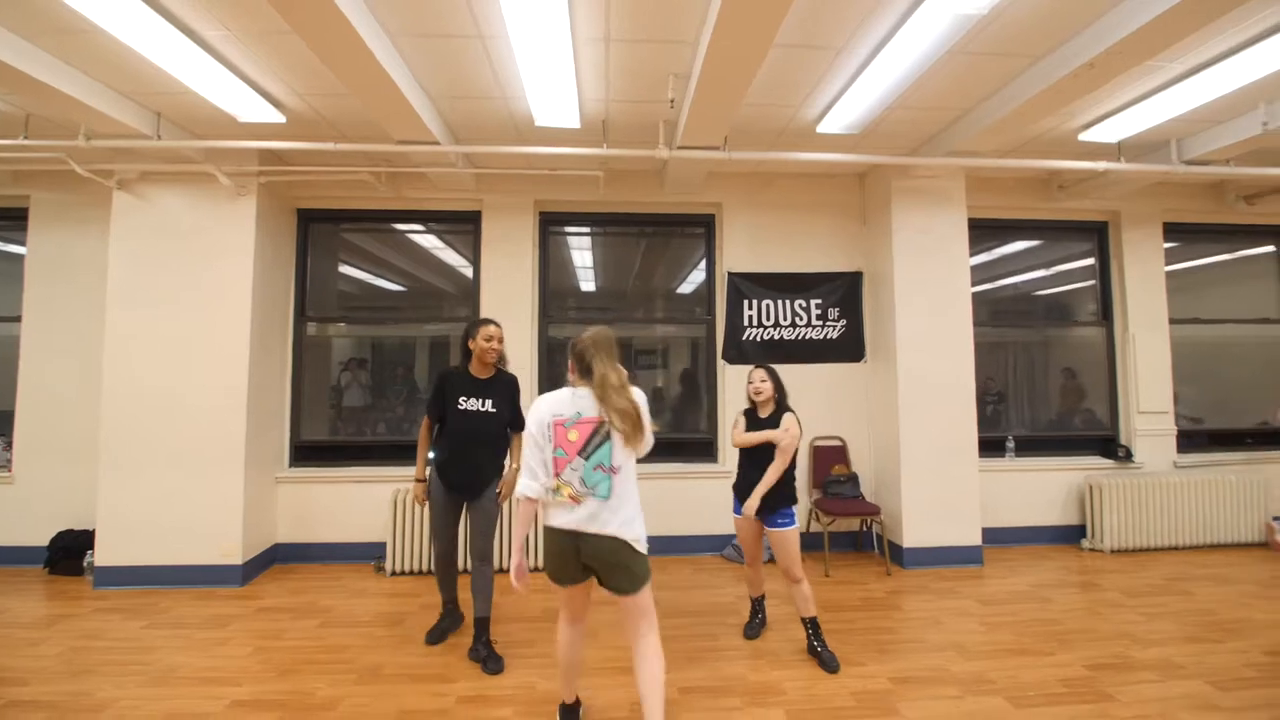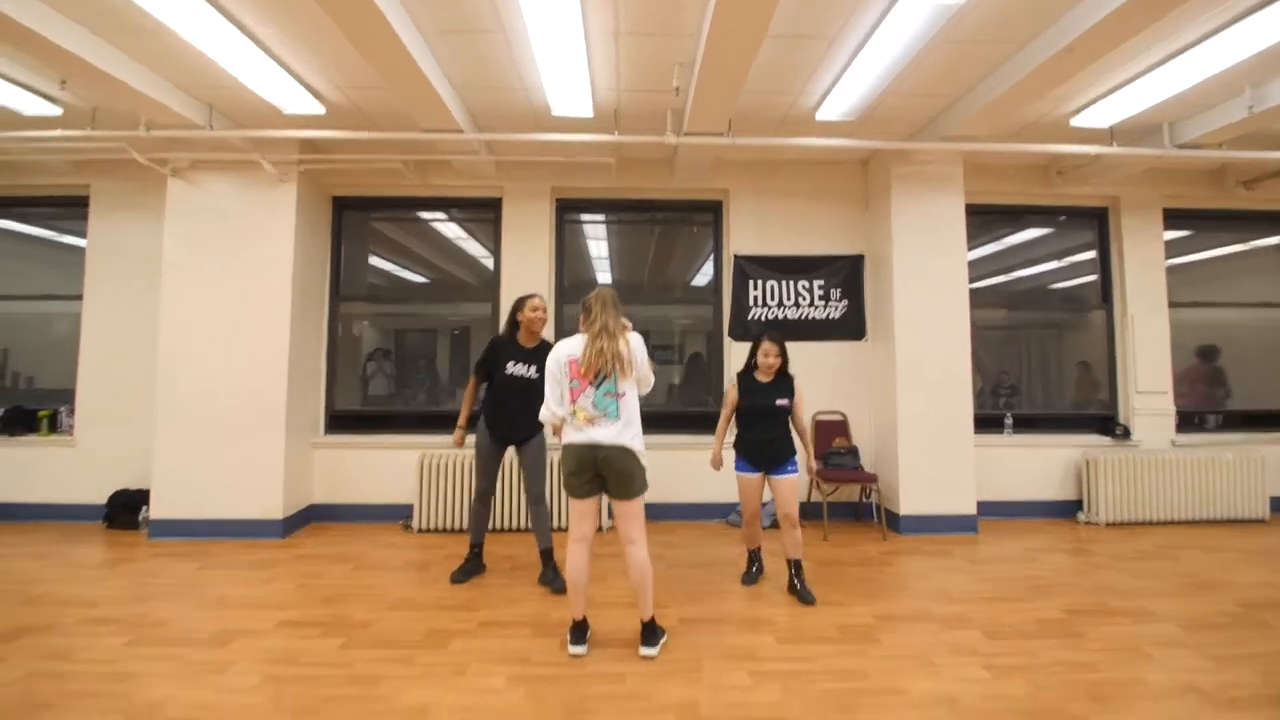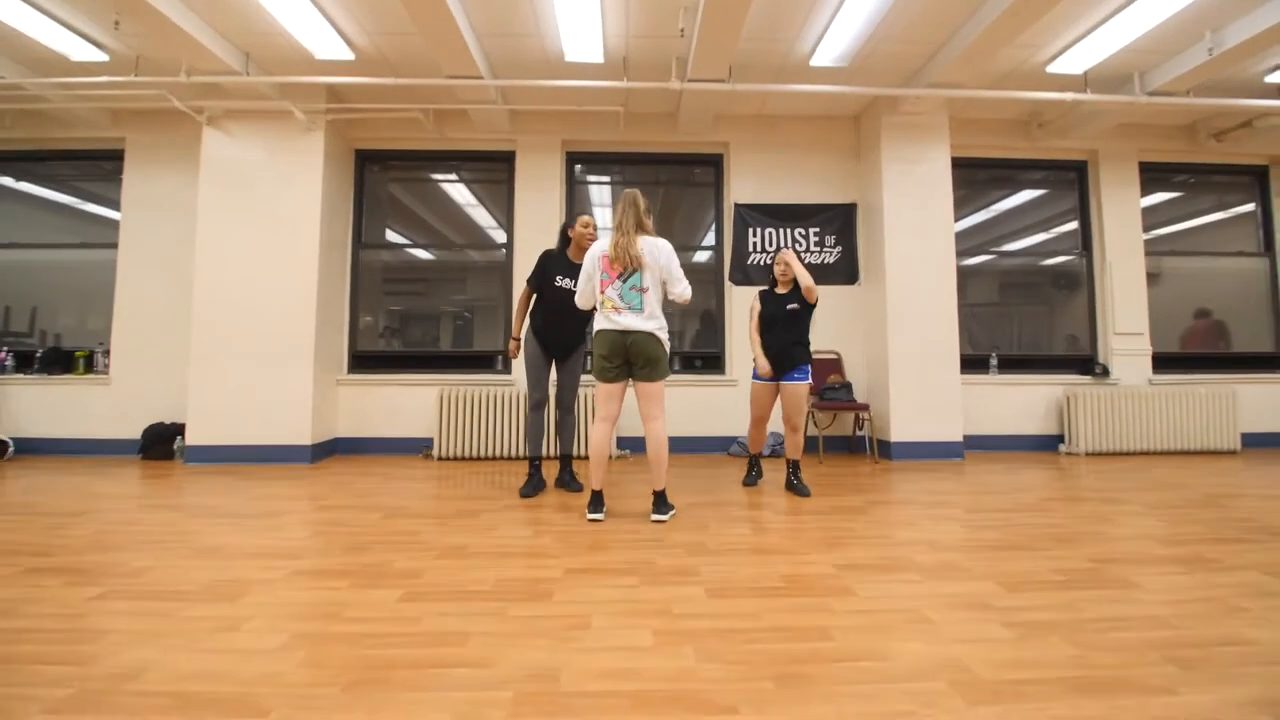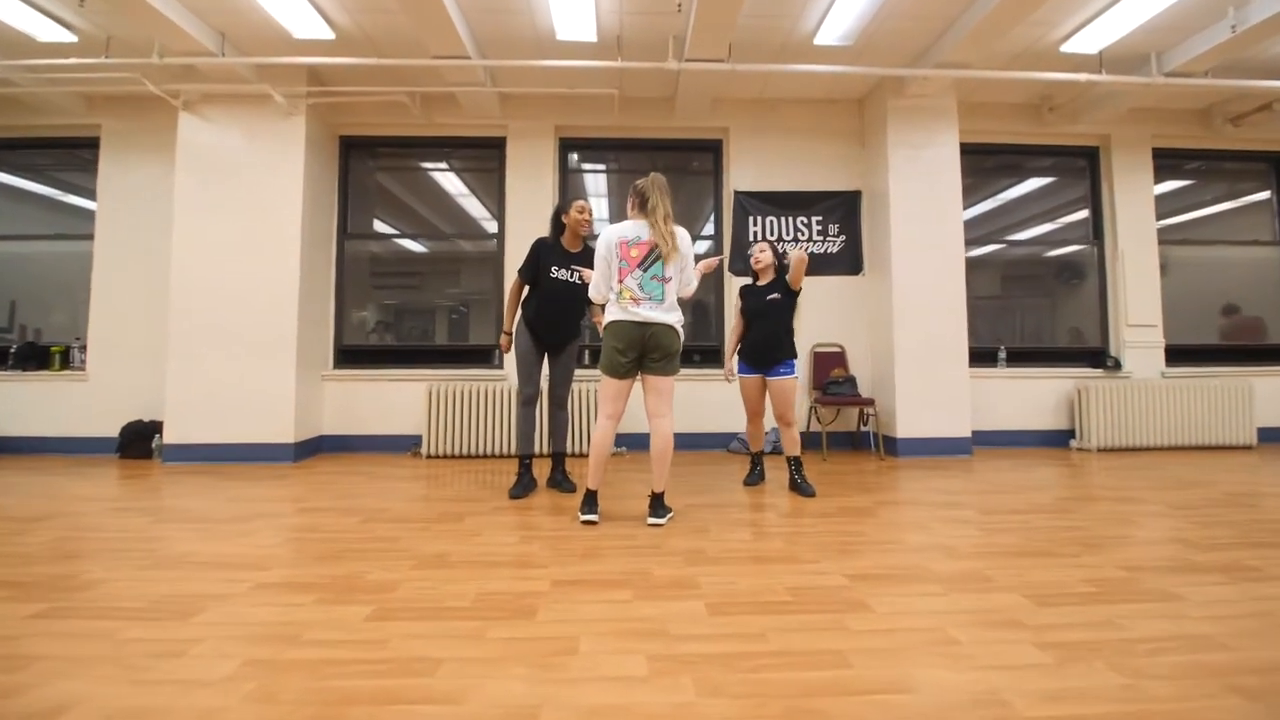
dt=0.7s
person 1, frame 1
left shoulder: (545, 406)
right shoulder: (631, 401)
left elbow: (532, 484)
left wrist: (518, 548)
left hip: (562, 533)
right hip: (617, 533)
left knee: (572, 618)
right knee: (644, 632)
person 1, frame 2
left shoulder: (562, 350)
right shoulder: (632, 343)
left elbow: (553, 413)
right elbow: (645, 385)
left wrist: (561, 427)
left hip: (578, 450)
right hip: (621, 449)
left knee: (579, 539)
right knee: (633, 540)
left ankle: (578, 630)
right ankle: (648, 630)
person 1, frame 3
left shoulder: (598, 250)
right shoulder: (661, 247)
left elbow: (583, 301)
right elbow: (682, 295)
right wrist: (673, 277)
left hip: (609, 337)
right hip: (648, 338)
left knee: (604, 419)
right knee: (653, 419)
left ankle: (596, 500)
right ankle: (660, 501)
person 1, frame 4
left shoulder: (611, 234)
right shoulder: (679, 237)
left elbow: (599, 294)
right elbow: (685, 290)
left wrist: (593, 279)
right wrist: (701, 269)
left hip: (621, 328)
right hip: (663, 330)
left knee: (608, 415)
right knee: (660, 416)
left ankle: (590, 501)
right ankle: (658, 503)
person 2, frame 1
left shoulder: (508, 383)
right shoulder: (449, 379)
left elbow: (516, 432)
right elbow: (428, 426)
left wrist: (513, 469)
right wrist: (420, 475)
left hip: (488, 480)
right hip: (445, 476)
left knee: (482, 555)
right knee: (444, 551)
left ankle: (482, 640)
right ankle: (450, 611)
person 2, frame 2
left shoulder: (548, 352)
right shoulder: (499, 345)
right elbow: (475, 383)
right wrist: (461, 425)
left hip: (531, 431)
right hip: (492, 427)
left knee: (537, 495)
right knee: (483, 492)
left ankle: (548, 566)
right ankle: (475, 557)
person 2, frame 3
right shoulder: (550, 259)
right elbow: (527, 295)
right wrist: (515, 335)
left hip: (573, 345)
right hip: (539, 339)
left knee: (567, 405)
right knee: (537, 401)
left ankle: (566, 471)
right ankle: (535, 472)
person 2, frame 4
left shoulder: (592, 258)
right shoulder: (543, 248)
right elbow: (518, 285)
left wrist: (601, 319)
right wrist: (507, 329)
left hip: (567, 337)
right hip: (531, 331)
left knee: (559, 400)
right knee: (528, 396)
left ankle: (558, 470)
right ankle: (525, 472)
person 3, frame 1
left shoulder: (787, 418)
right shoulder: (744, 416)
left elbow: (781, 462)
right elbow: (738, 439)
left wrist: (757, 497)
right wrist: (770, 436)
left hip: (778, 504)
right hip: (744, 498)
left knee: (793, 572)
right knee: (751, 560)
left ankle: (815, 639)
right ankle: (757, 612)
person 3, frame 2
left shoulder: (789, 384)
right shoulder: (740, 382)
left elbow: (799, 422)
right elbow: (726, 417)
left wrist: (810, 455)
right wrist: (717, 449)
left hip: (783, 459)
right hip: (749, 458)
left knee: (790, 518)
right knee: (750, 516)
left ankle: (796, 578)
right ankle: (754, 562)
person 3, frame 3
left shoulder: (804, 295)
right shoulder: (762, 297)
left elbow: (809, 284)
right elbow: (754, 330)
left wrist: (794, 258)
right wrist: (759, 357)
left hip: (796, 366)
right hip: (766, 366)
left knee: (794, 423)
right knee: (757, 421)
left ankle: (793, 475)
right ankle: (754, 466)
person 3, frame 4
left shoulder: (787, 284)
right shoulder: (745, 291)
left elbow: (801, 257)
right elbow: (737, 328)
left wrist: (790, 257)
right wrist: (728, 358)
left hip: (781, 360)
right hip: (750, 361)
left knee: (786, 418)
right knee: (753, 417)
left ankle: (796, 474)
right ankle: (756, 466)
